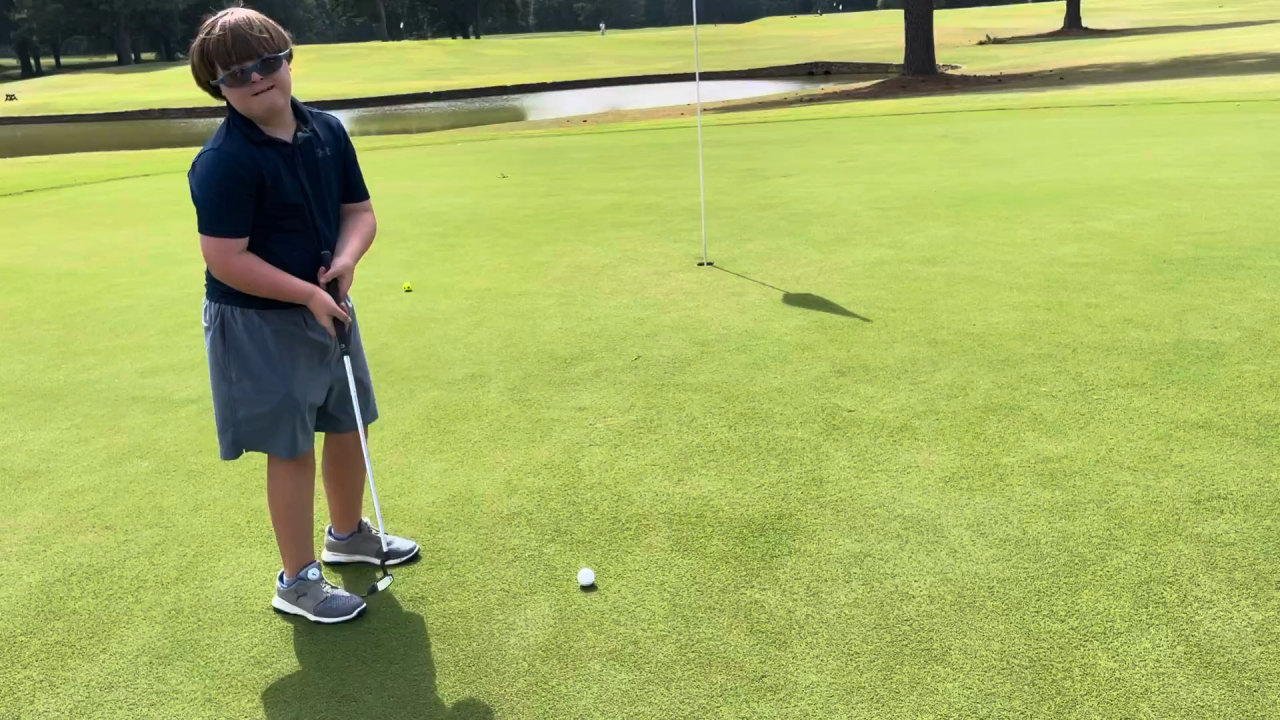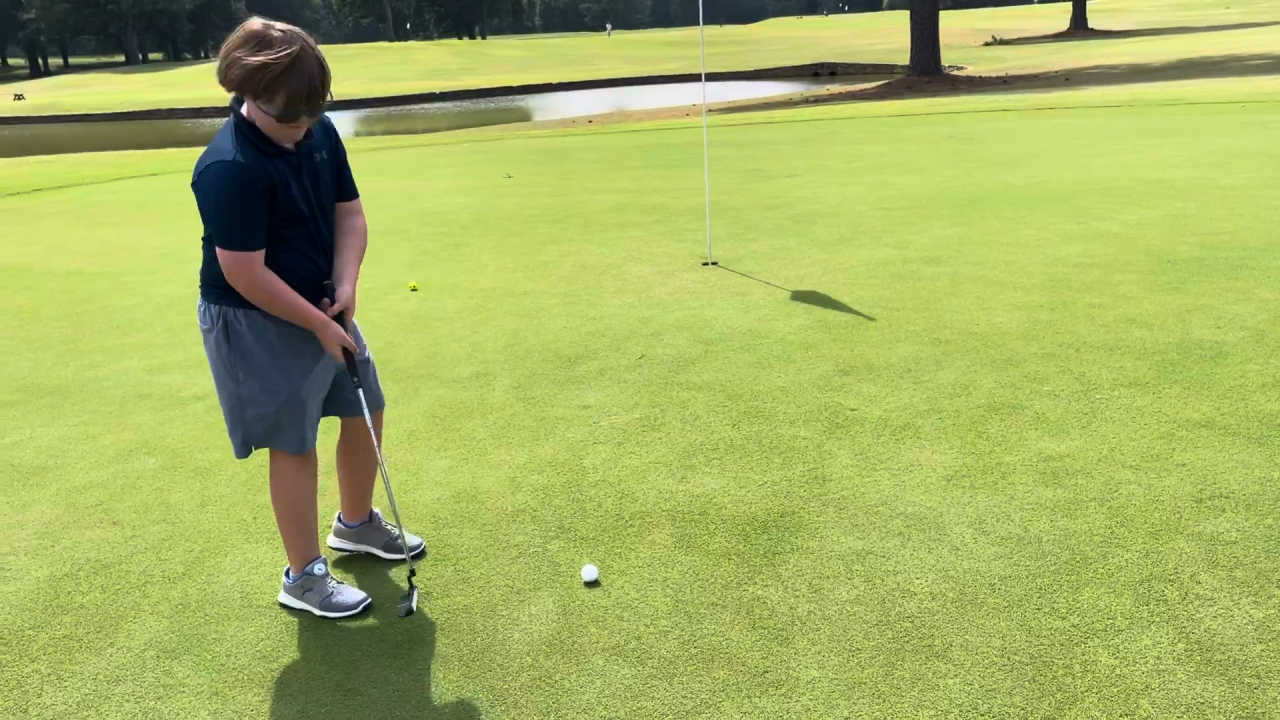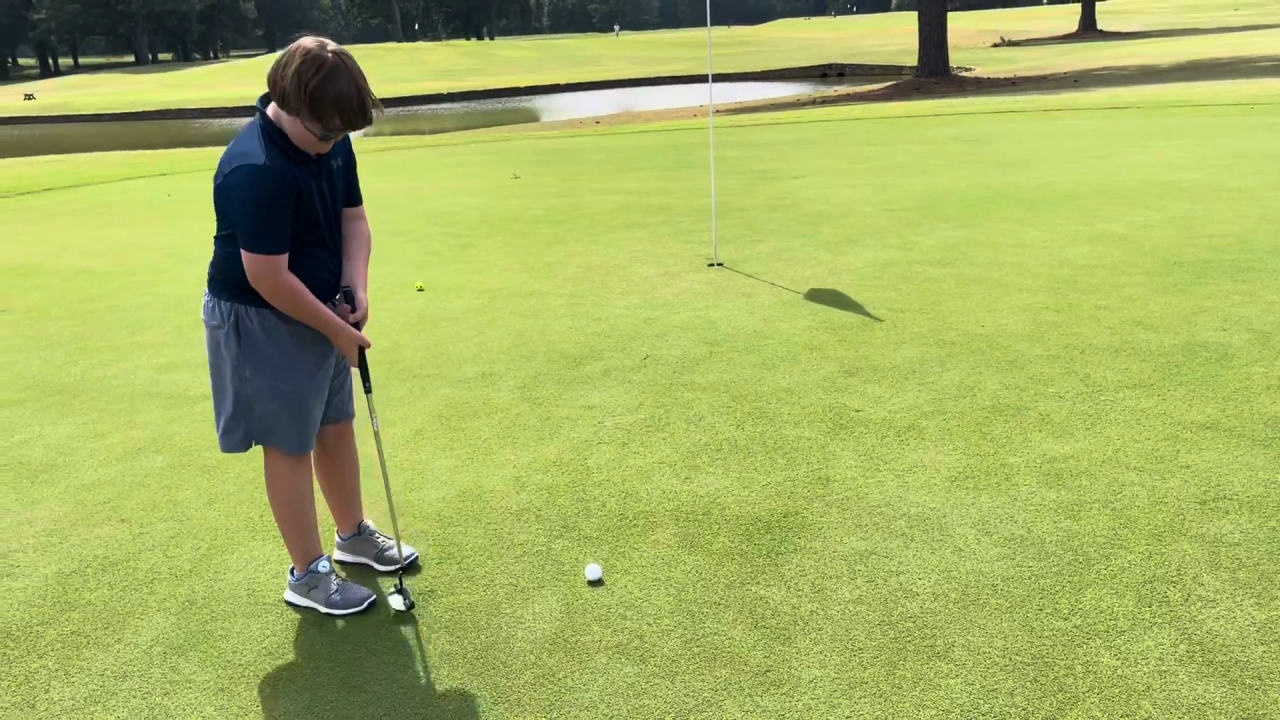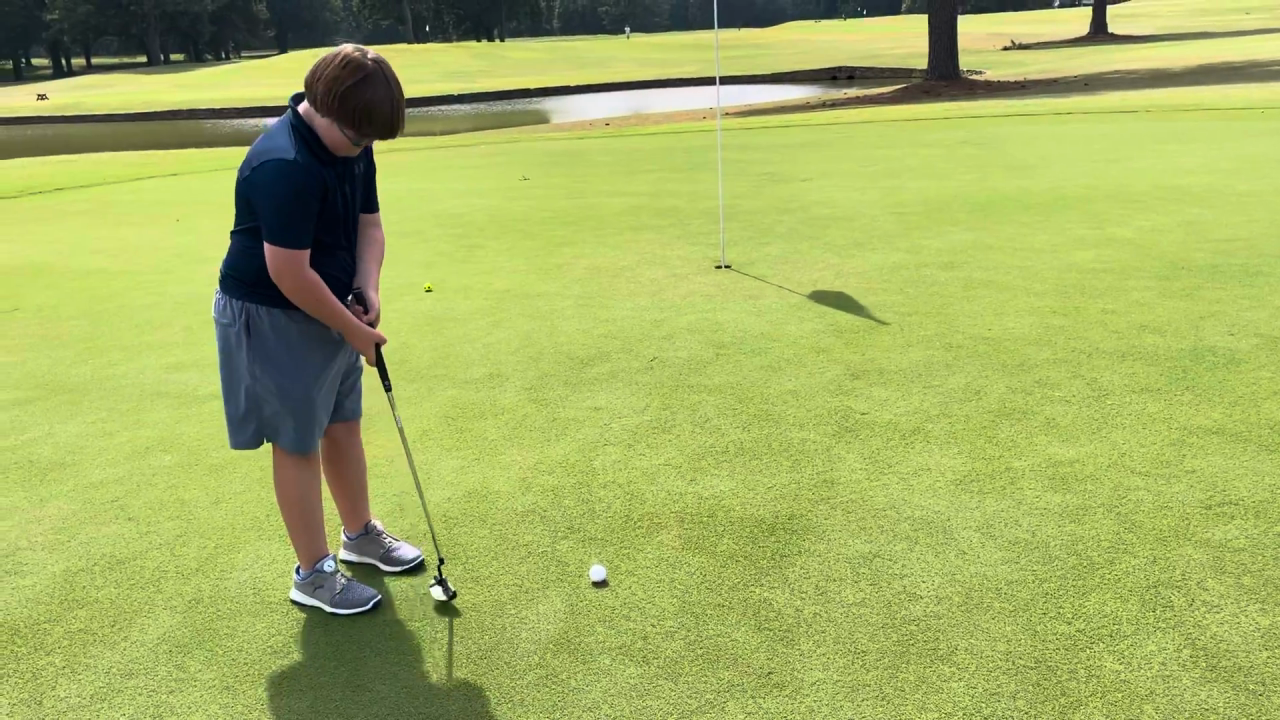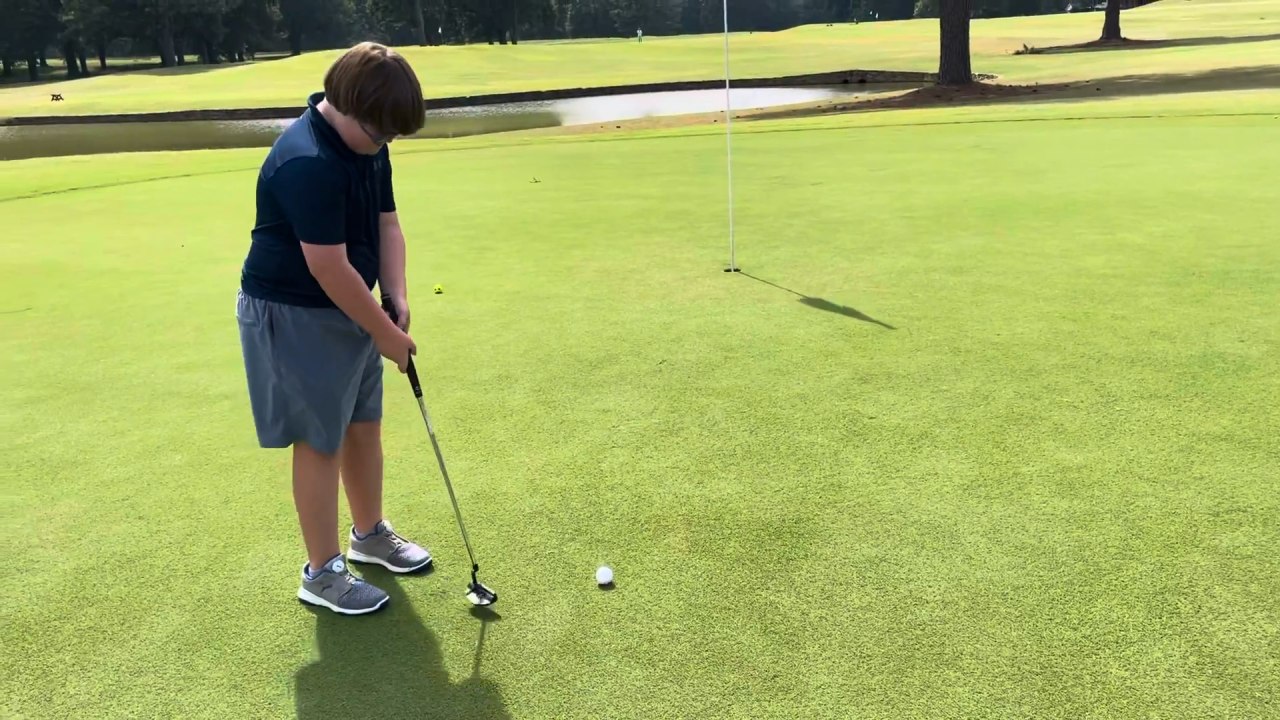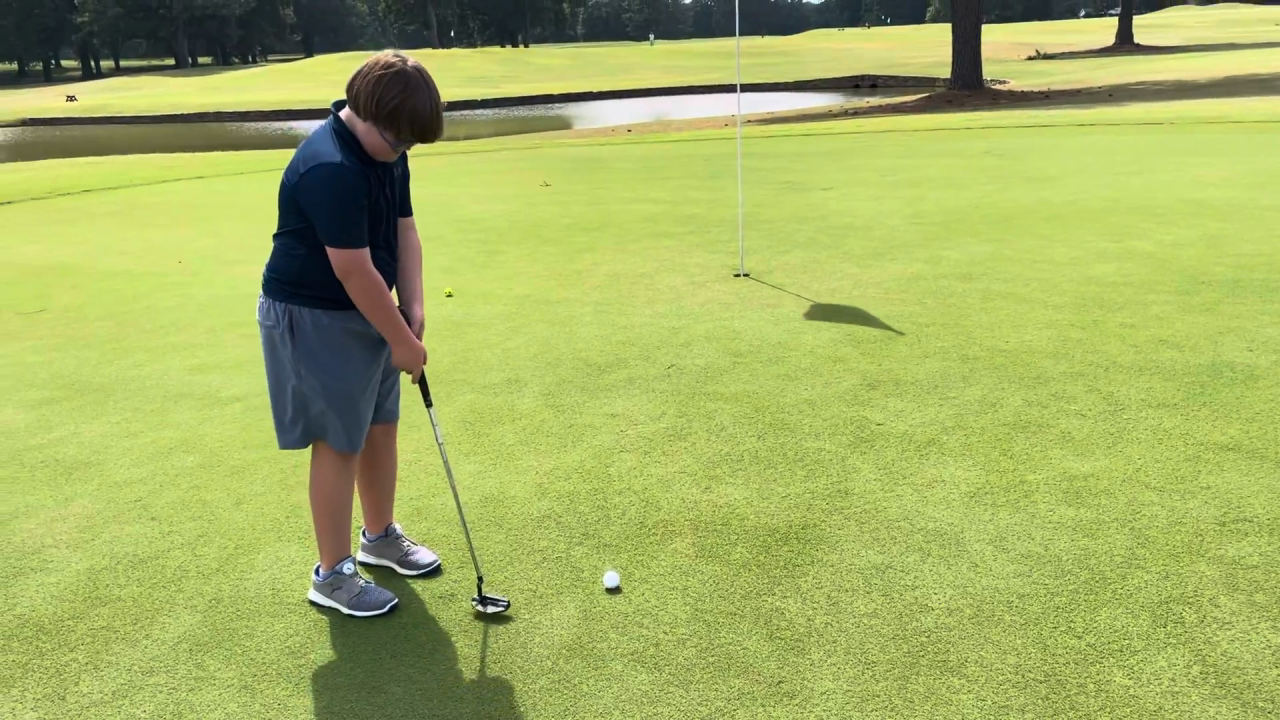
dt=0.2s
person 1, frame 1
left shoulder: (326, 132)
right shoulder: (223, 162)
left elbow: (360, 214)
right elbow: (226, 262)
left wrist: (343, 265)
right wrist: (307, 295)
left hip: (324, 308)
right hip: (256, 323)
left knee: (349, 425)
right knee: (290, 449)
left ankle: (348, 532)
right ankle: (297, 581)
person 1, frame 2
left shoulder: (319, 133)
right shoulder: (230, 169)
left elbow: (349, 212)
right elbow: (244, 275)
left wrist: (345, 285)
right wrist: (319, 325)
left hip: (318, 306)
right hip: (255, 322)
left knee: (365, 411)
right knee: (292, 444)
left ankle: (357, 522)
right ankle: (302, 576)
person 1, frame 3
left shoulder: (331, 143)
right shoulder: (256, 171)
left elbow: (352, 217)
right elbow: (267, 278)
left wrist: (355, 290)
right wrist: (335, 329)
left hip: (319, 309)
right hip: (259, 320)
left knee: (336, 426)
right knee: (290, 443)
left ankle: (353, 534)
right ankle: (307, 574)
person 1, frame 4
left shoulder: (352, 148)
right shoulder: (283, 168)
left elbow: (368, 225)
right elbow: (289, 273)
left wrist: (369, 295)
right wrist: (351, 328)
left hip: (325, 309)
right hip: (269, 317)
left knee: (343, 425)
right knee: (297, 442)
left ankle: (360, 533)
right ankle: (312, 572)
person 1, frame 5
left shoulder: (367, 146)
right shoulder: (306, 165)
left elbow: (386, 225)
right elbow: (330, 268)
left wrist: (397, 300)
right wrist: (385, 332)
left hip: (347, 308)
right hip: (291, 315)
left knee: (363, 425)
right knee: (320, 440)
left ankle: (369, 533)
right ankle: (322, 572)
person 1, frame 6
left shoulder: (388, 153)
right shoulder: (330, 170)
left elbow: (403, 231)
right elbow: (354, 271)
left wrist: (413, 307)
right wrist: (401, 339)
left hip: (367, 311)
right hip: (312, 318)
left knee: (380, 426)
right knee: (338, 441)
left ankle: (380, 536)
right ankle: (332, 574)
